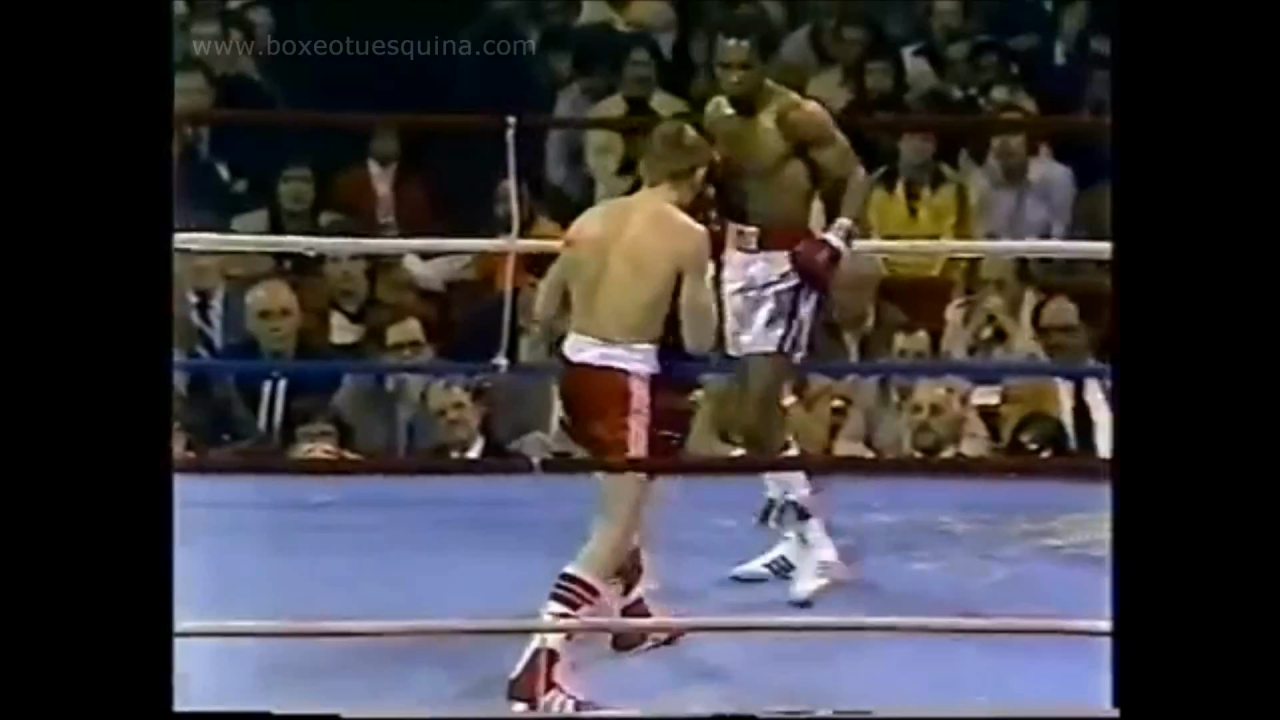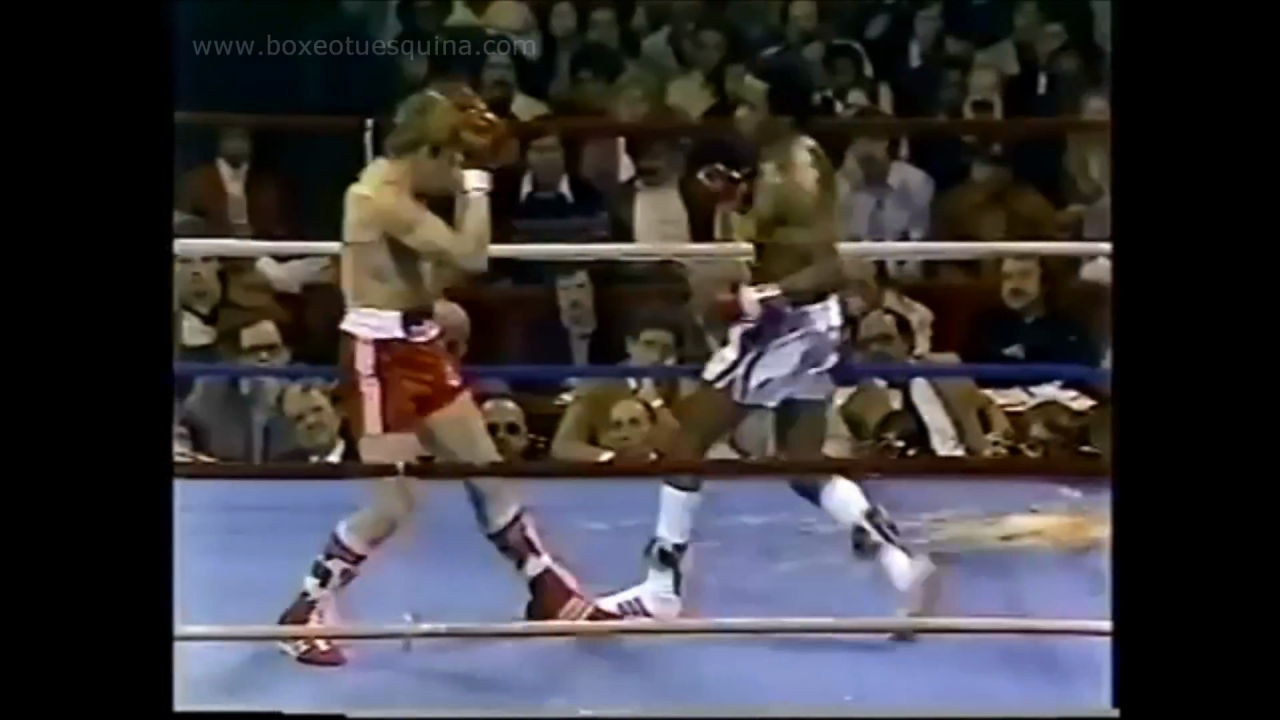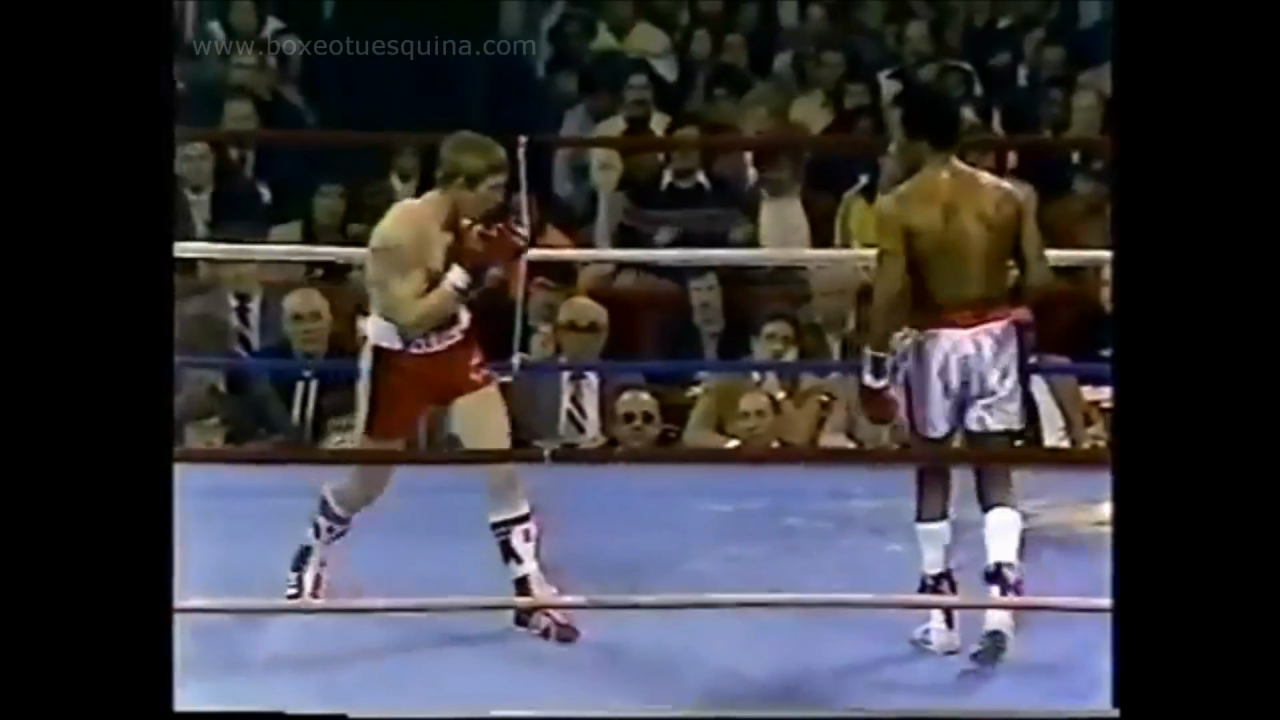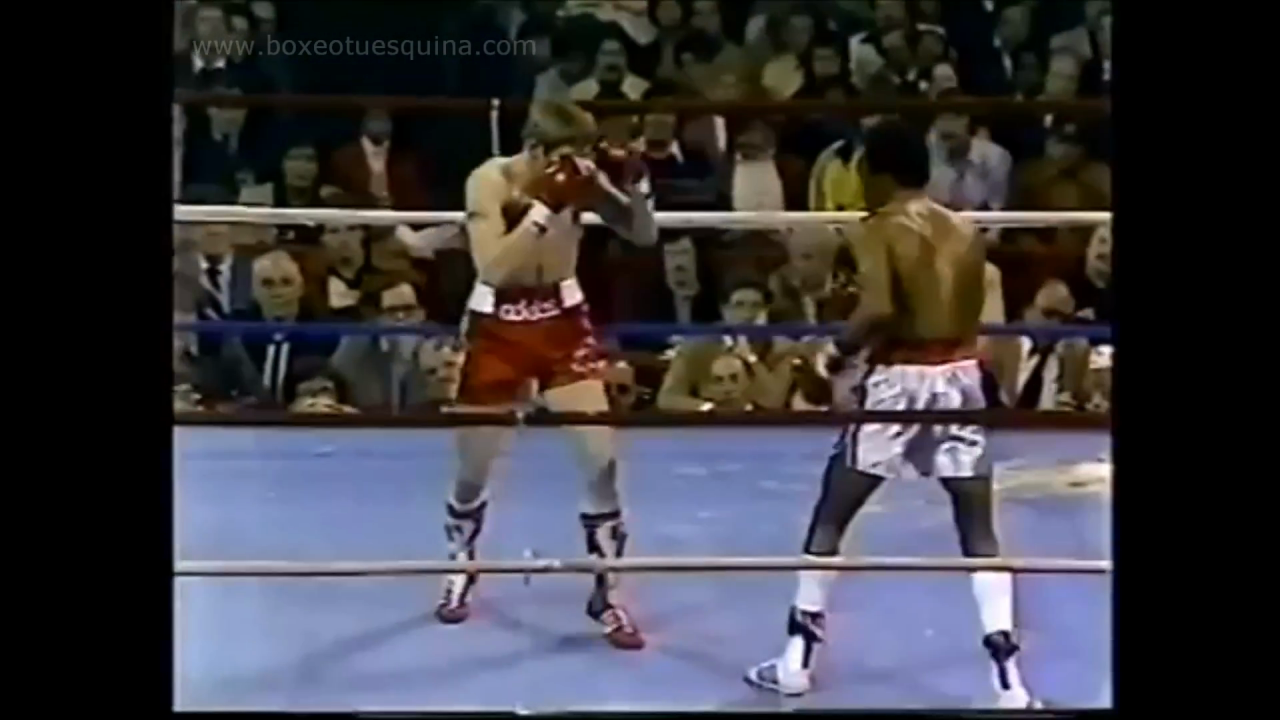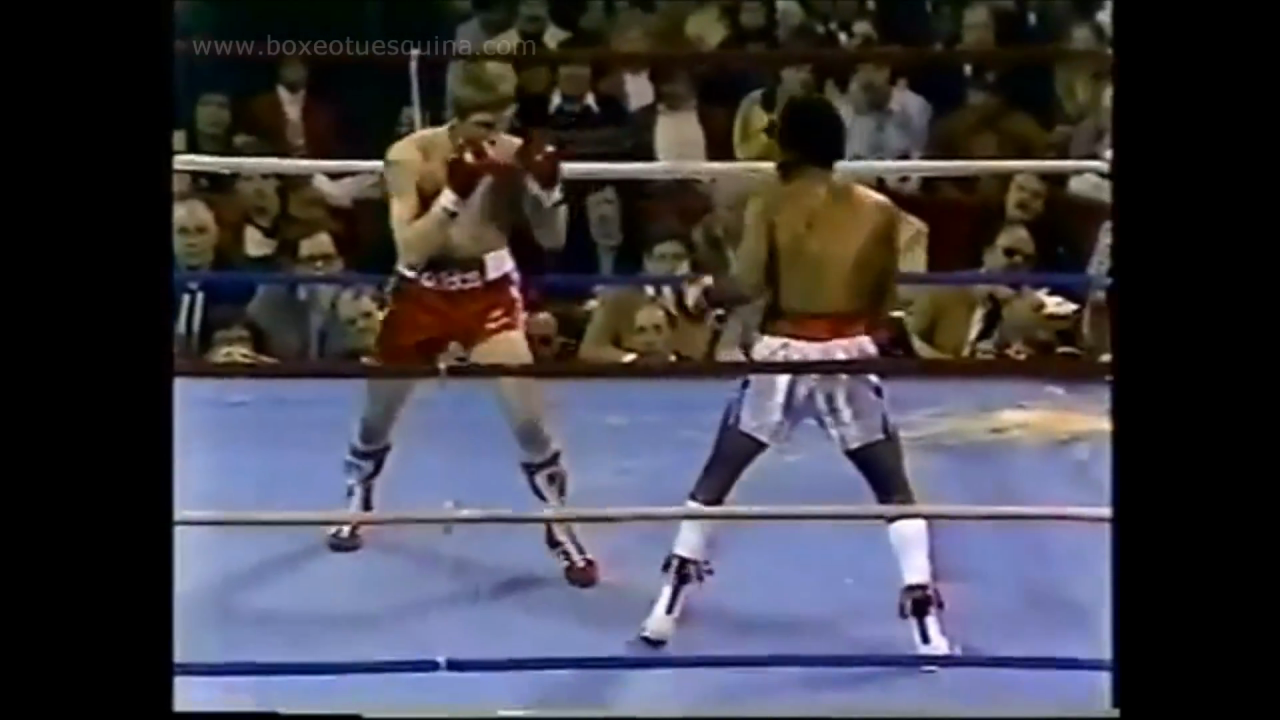
dt=1s
person 1, frame 1
left shoulder: (799, 117)
right shoulder: (714, 114)
left elbow: (851, 178)
left wrist: (834, 240)
left hip: (789, 266)
right hip: (742, 262)
left knee: (762, 406)
right knee: (756, 406)
left ankle: (819, 545)
right ankle: (803, 540)
person 1, frame 2
left shoulder: (788, 177)
right shoulder: (791, 161)
left elbow: (825, 274)
left wrist: (751, 299)
right wrist: (739, 197)
left hip: (779, 326)
right hip: (810, 323)
left knee: (682, 444)
right knee: (807, 469)
left ankle: (661, 591)
right ankle: (899, 559)
person 1, frame 3
left shoulder: (900, 203)
right shoulder: (1005, 195)
left elbow: (889, 291)
right elbow: (1037, 278)
left wrist: (874, 371)
left hip: (934, 344)
right hip: (993, 339)
left knee: (932, 480)
right knee: (995, 481)
left ankle: (943, 614)
right ankle: (1001, 594)
person 1, frame 4
left shoulder: (878, 231)
right shoulder: (966, 234)
left elbow: (878, 310)
right elbow: (969, 320)
left wrist: (836, 357)
left hip: (897, 380)
right hip: (959, 379)
left knee: (830, 519)
right knee: (980, 535)
left ankle: (796, 659)
right ankle: (1006, 671)
person 1, frame 5
left shoulder: (766, 206)
right shoulder: (878, 210)
left elbow: (746, 285)
right elbow: (879, 305)
left wrist: (710, 293)
left hip: (778, 354)
right hip: (845, 356)
left knee: (716, 477)
right knee: (896, 492)
left ankle: (668, 604)
right ankle: (926, 625)
person 2, frame 1
left shoulder: (590, 220)
right shoulder: (688, 238)
left elbow: (543, 306)
right elbow: (698, 340)
right wrist: (707, 268)
left hip: (577, 369)
right hip: (622, 381)
left knee: (627, 503)
right knee: (613, 535)
left ankle: (632, 614)
right ankle: (540, 670)
person 2, frame 2
left shoulder: (401, 180)
right shoulder: (380, 199)
right elbow: (469, 256)
left wrist: (472, 158)
right wrist: (477, 174)
left hip: (421, 343)
right hip: (379, 353)
left knee: (486, 469)
right knee: (391, 507)
left ankle: (554, 594)
right ankle: (307, 610)
person 2, frame 3
left shoulder: (468, 220)
right shoulder: (401, 231)
left elbow: (488, 284)
right elbow: (410, 322)
left wrist: (502, 259)
right wrist: (464, 272)
left hip: (456, 348)
right hip: (398, 357)
left knee: (504, 473)
right knee: (367, 486)
left ankle: (533, 596)
right ankle: (313, 552)
person 2, frame 4
left shoulder: (582, 178)
right shoulder: (488, 182)
left elbow: (645, 237)
right elbow: (495, 268)
left wrist: (635, 185)
right wrist: (545, 206)
left hip: (563, 323)
right hip: (496, 327)
left knee: (602, 460)
right knee: (473, 469)
left ankle: (606, 594)
right ankle: (462, 572)
person 2, frame 5
left shoulder: (515, 156)
right shoulder: (409, 157)
left elbow: (552, 239)
right elbow: (410, 250)
left wrist: (549, 188)
right wrist: (454, 195)
left hip: (489, 292)
right hip: (422, 294)
left knee: (528, 416)
right knee: (377, 416)
left ankle: (561, 531)
right ankle: (357, 507)
